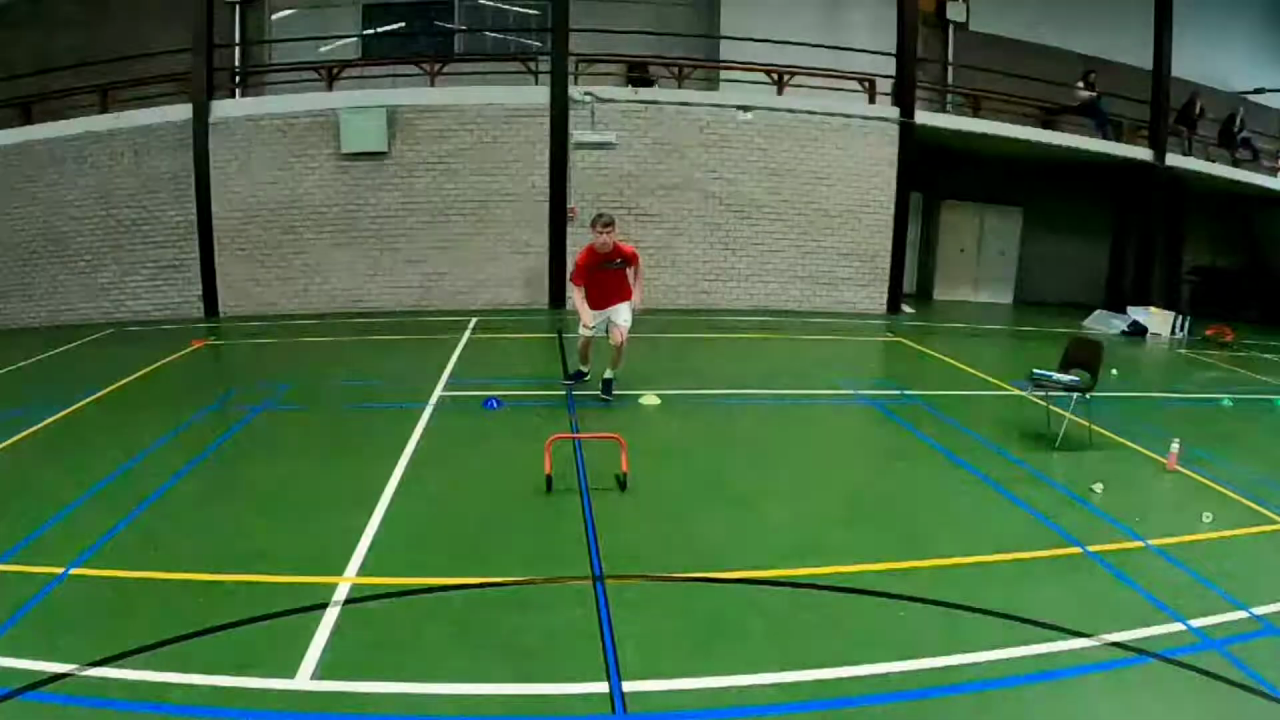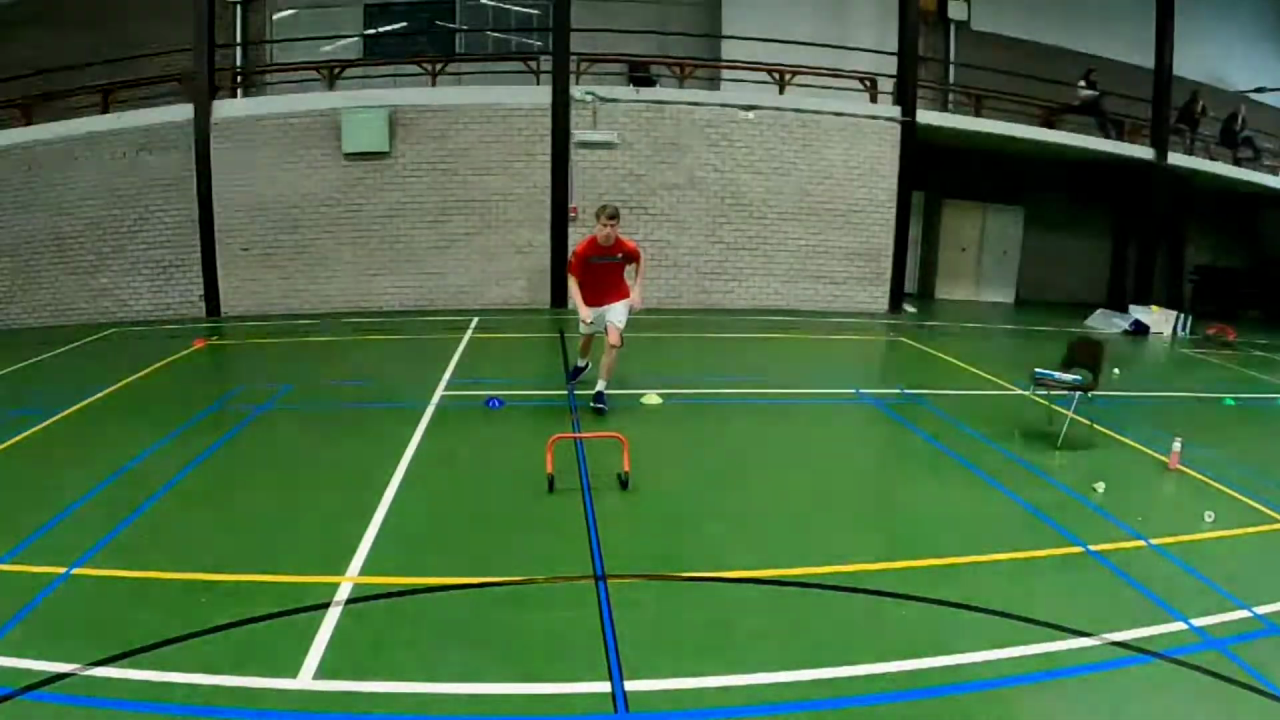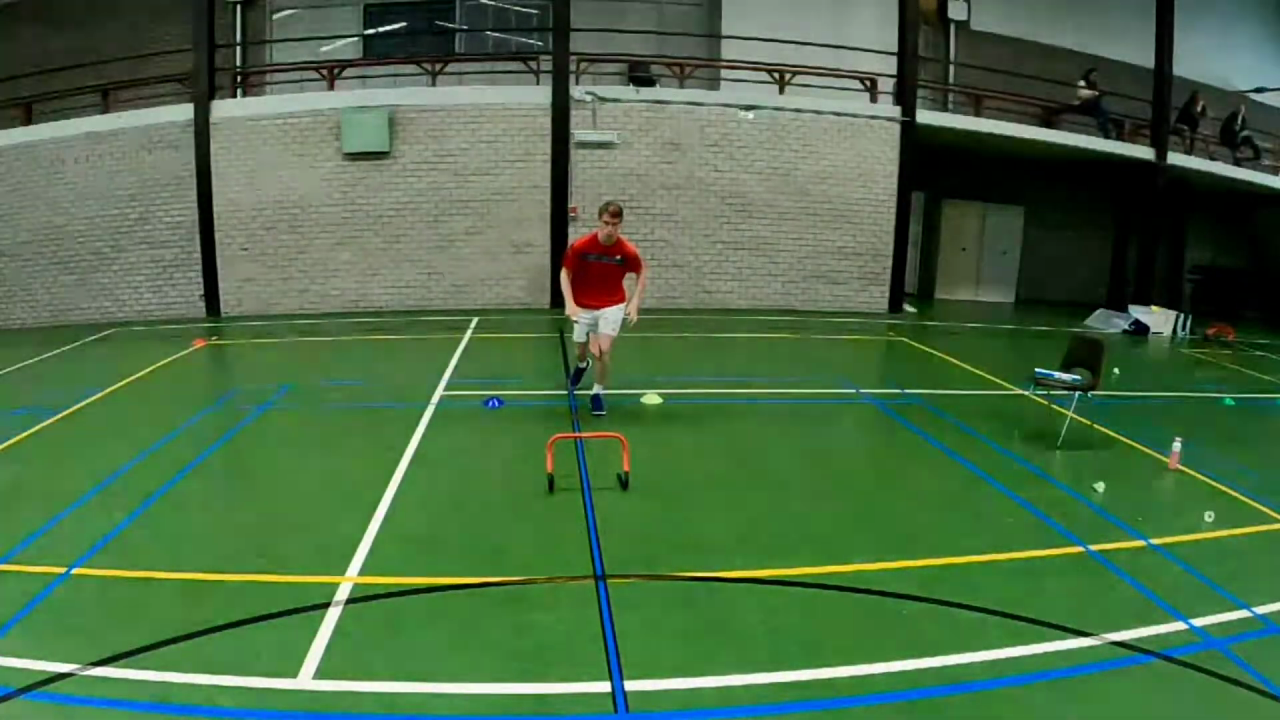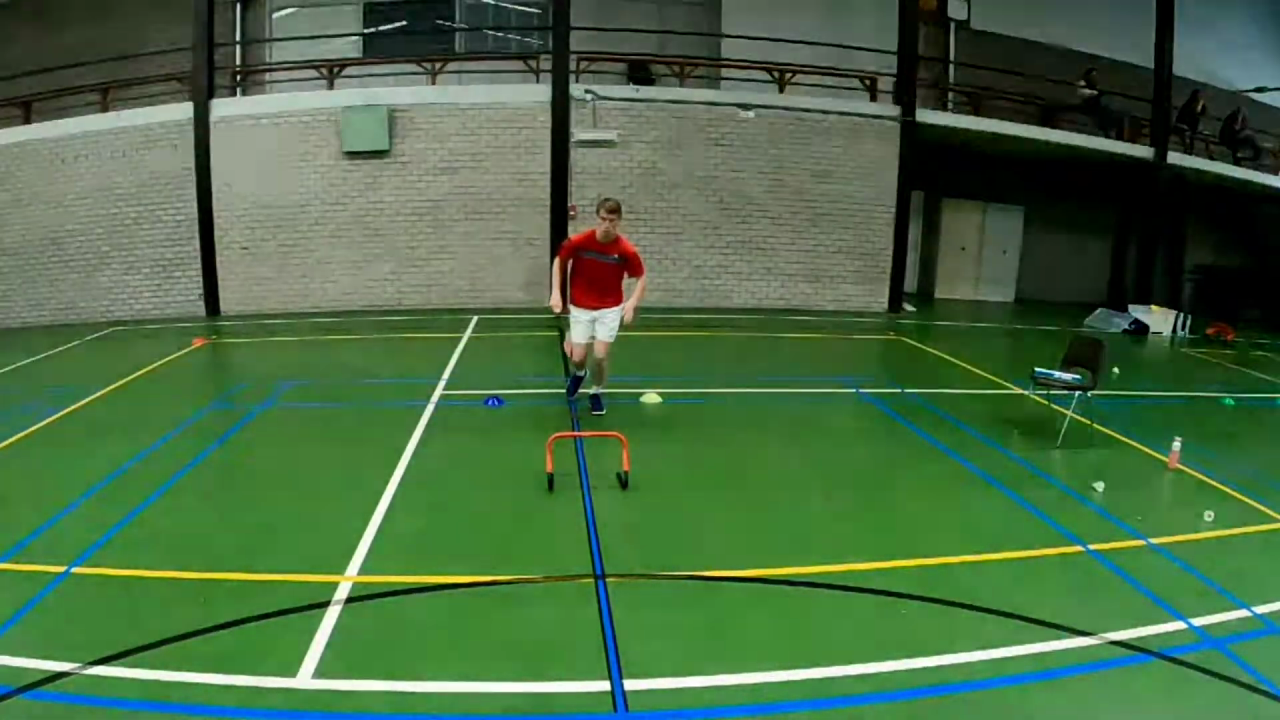
dt=1s
person 1, frame 1
left shoulder: (626, 252)
right shoulder: (584, 258)
left elbow: (637, 266)
right elbow: (577, 291)
left wrist: (637, 291)
right wrist: (583, 315)
left hip: (621, 302)
right hip: (594, 306)
left knee: (619, 341)
right knee: (584, 342)
left ankle: (609, 377)
right ankle: (584, 370)
person 1, frame 2
left shoulder: (627, 247)
right shoulder: (582, 250)
left elbow: (640, 262)
right elbow: (573, 280)
left wrist: (636, 291)
right wrist: (581, 308)
left hip: (617, 301)
right hip: (590, 303)
left knee: (613, 343)
right knee: (586, 338)
left ankle: (600, 391)
right ankle: (582, 365)
person 1, frame 3
left shoulder: (627, 251)
right shoulder: (581, 246)
left elbow: (642, 272)
right elbow: (565, 272)
left wrist: (635, 301)
right wrist: (569, 303)
left hip: (612, 306)
right hip: (583, 307)
left knee: (604, 350)
right knee: (581, 350)
left ankle: (597, 393)
right ankle: (582, 365)
person 1, frame 4
left shoulder: (626, 250)
right shoulder: (577, 242)
left elbow: (641, 277)
right elbow: (559, 261)
left wrist: (632, 302)
right wrist: (555, 294)
left hip: (610, 309)
right hip: (580, 307)
left knee: (600, 356)
right knee: (577, 358)
left ankle: (596, 393)
right ankle: (579, 374)
